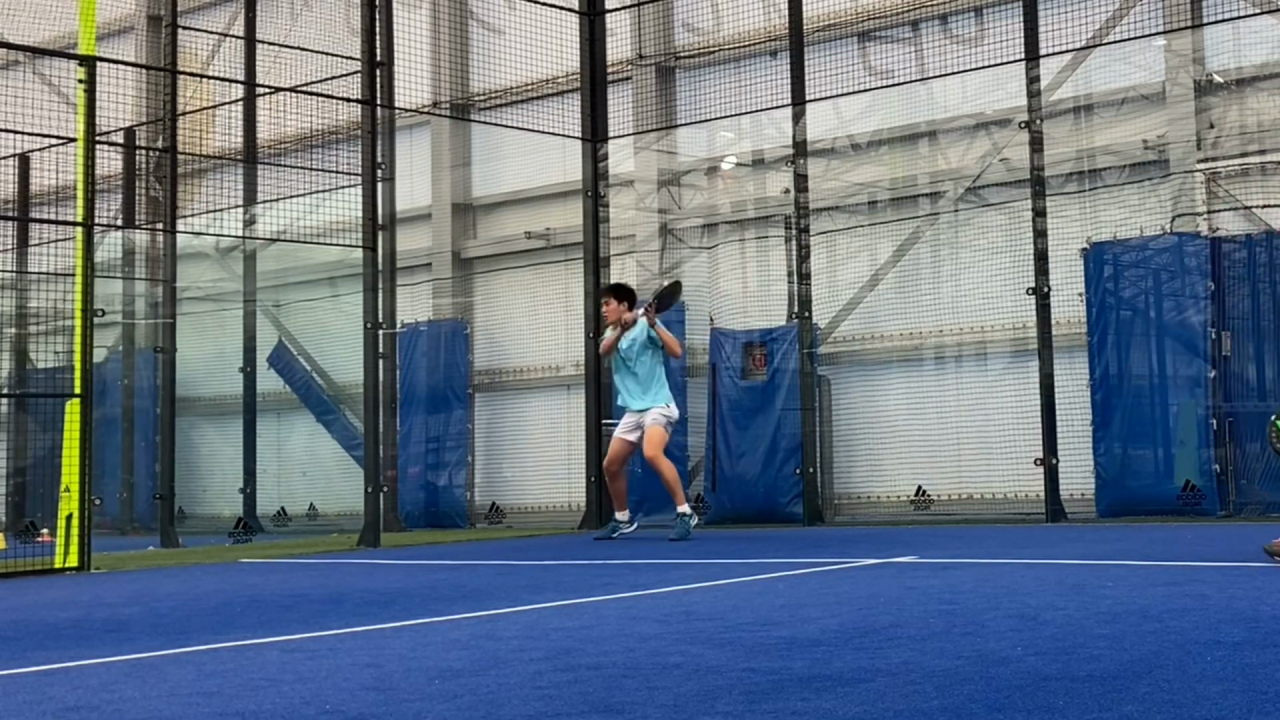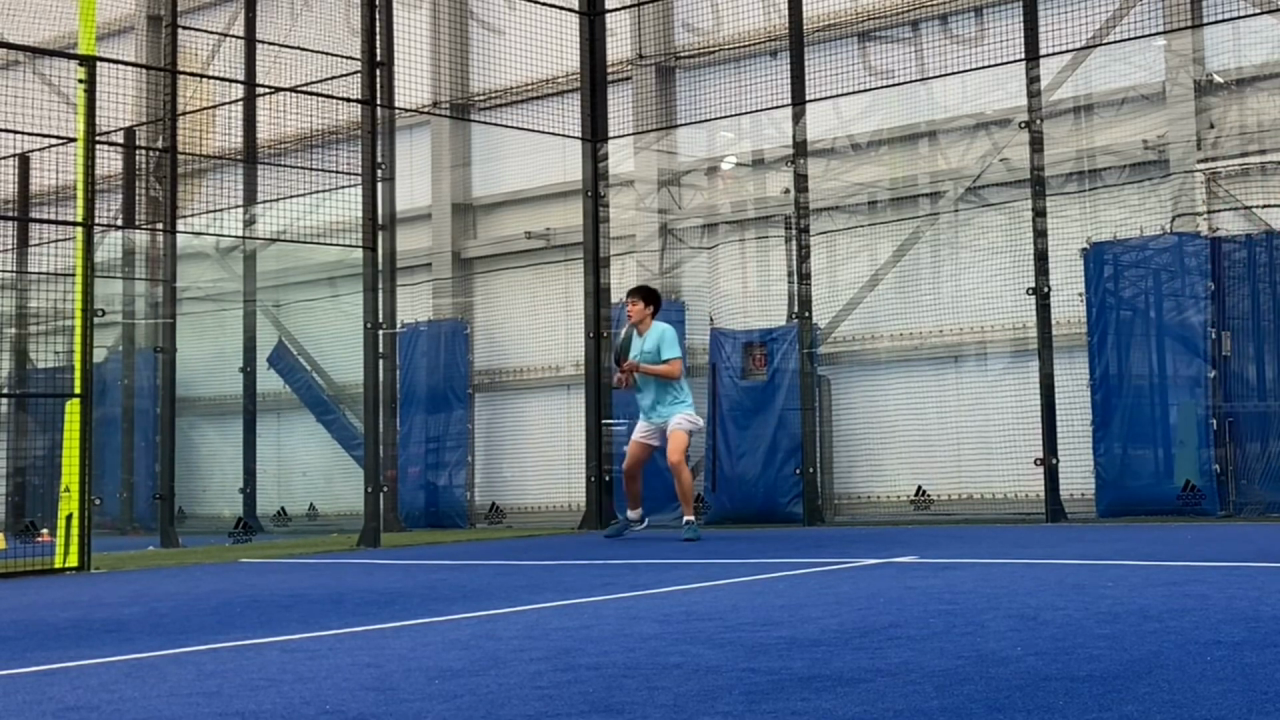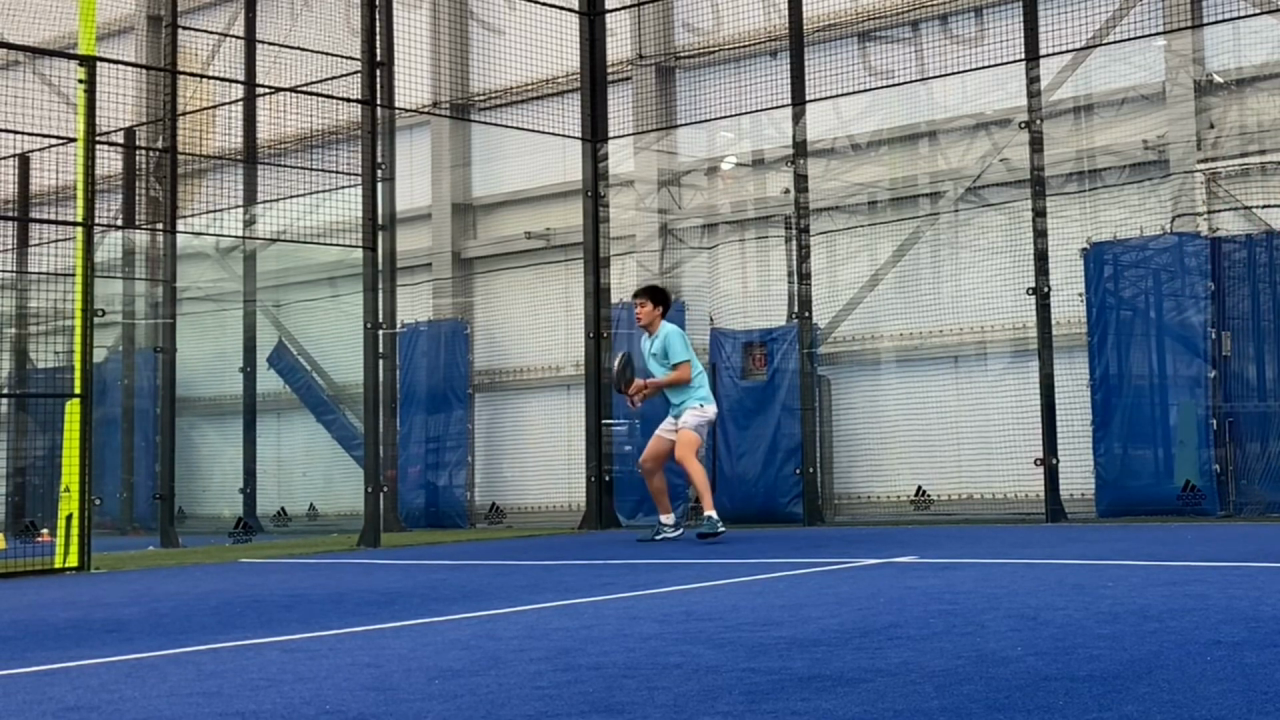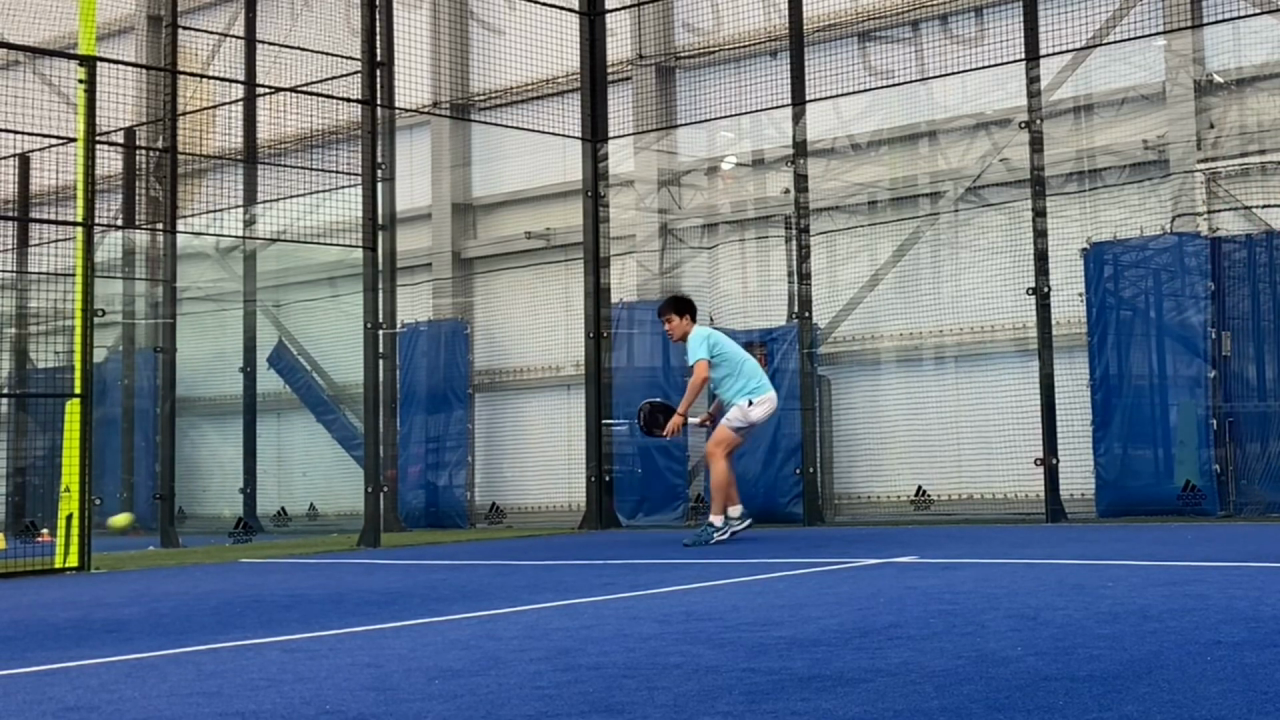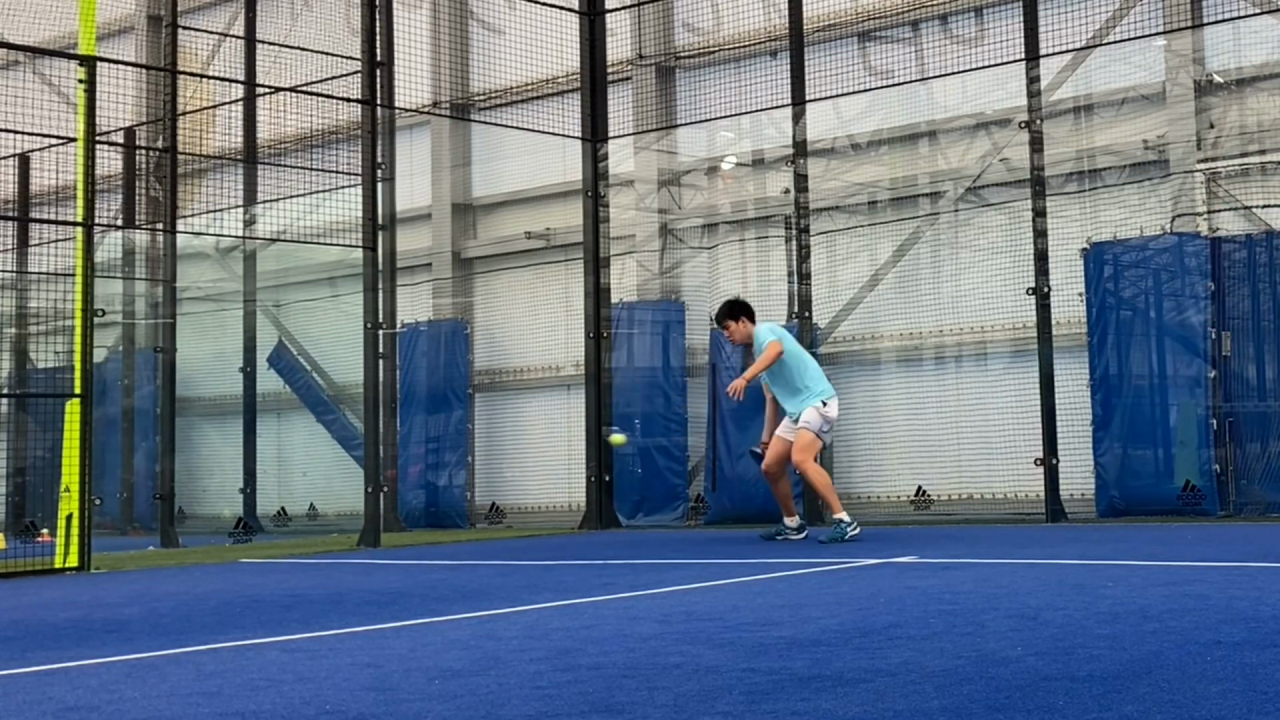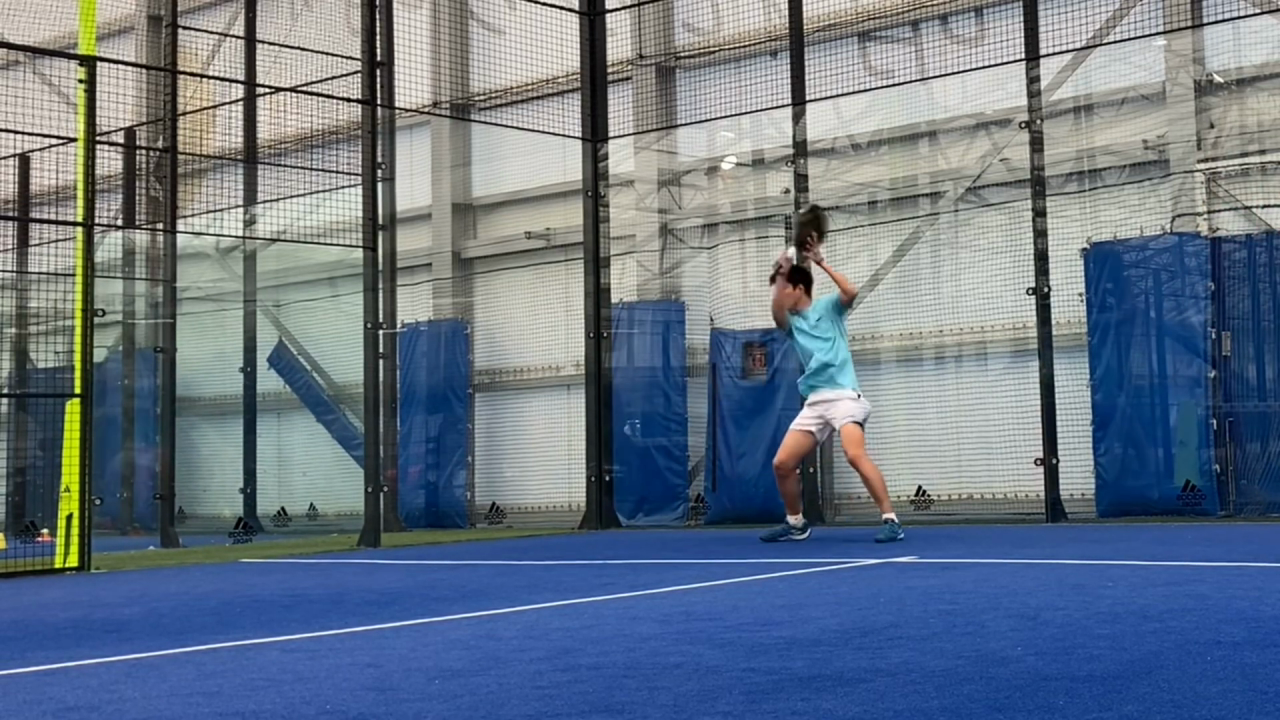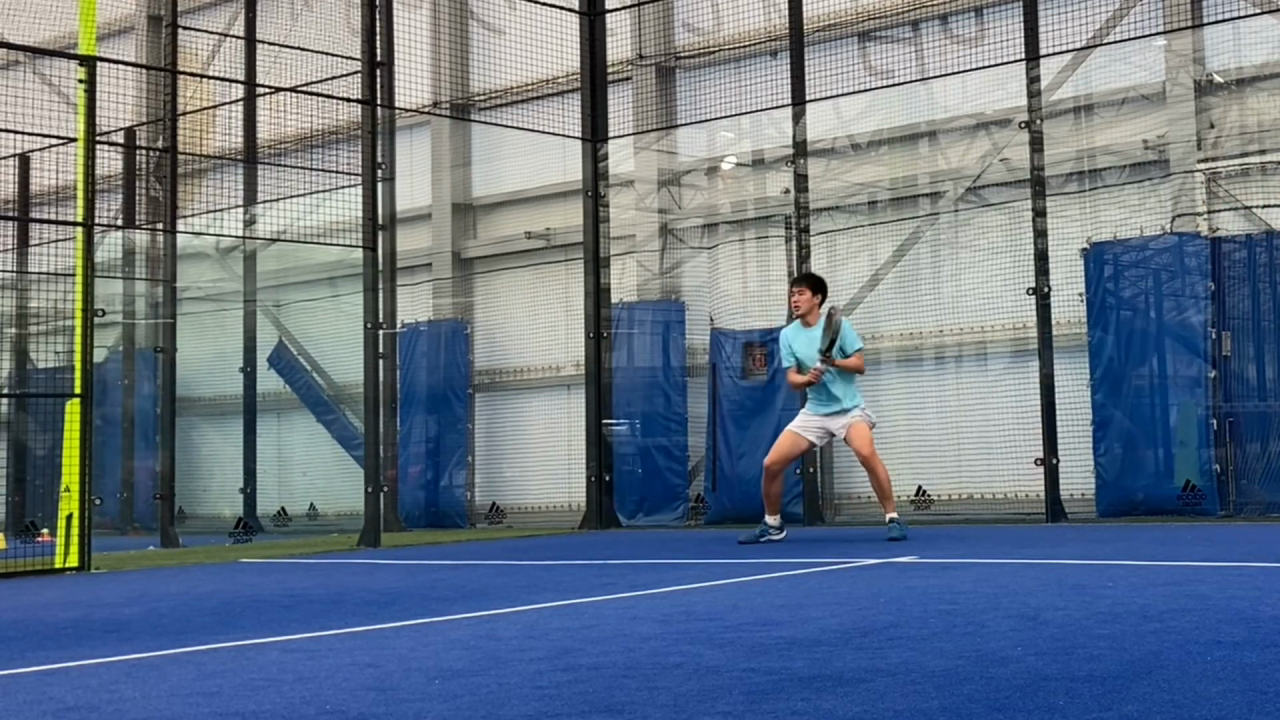
dt=0.3s
person 1, frame 1
left shoulder: (646, 326)
right shoulder: (612, 334)
left elbow: (676, 351)
right elbow: (604, 351)
left wrist: (654, 325)
right wrist: (621, 326)
left hip: (658, 405)
right hip: (633, 411)
left knee: (652, 454)
right knee: (610, 466)
left ankle: (684, 513)
right ankle: (622, 520)
person 1, frame 2
left shoulder: (665, 331)
right shoulder: (630, 339)
left elbow: (675, 371)
right elbow: (632, 379)
left wrist: (639, 367)
right wrist: (623, 378)
left hip: (678, 409)
right hip: (649, 415)
left knee: (675, 459)
right knee: (630, 468)
left ankle: (690, 520)
right ankle: (634, 517)
person 1, frame 3
left shoulder: (670, 333)
right shoulder: (646, 341)
left elbow: (685, 375)
left wrist: (647, 385)
right wrist: (641, 389)
left hip: (699, 405)
right hip: (679, 412)
left knee: (684, 455)
right knee: (648, 463)
left ankle: (712, 519)
right ankle: (668, 523)
person 1, frame 4
left shoulder: (697, 336)
right shoulder: (706, 336)
left elbow: (701, 375)
left wrist: (680, 413)
right wrist: (711, 414)
left hip: (754, 398)
right hip: (751, 398)
left knee: (715, 452)
right knee: (717, 454)
left ankle: (717, 523)
right ankle: (735, 514)
person 1, frame 5
left shoulder: (770, 330)
right shoulder: (758, 351)
left elbow: (776, 350)
right elbow: (772, 397)
left wrist: (744, 378)
right wrist: (767, 436)
left hip: (818, 401)
right hip: (795, 410)
left knee: (802, 459)
right knee: (770, 467)
left ankle: (843, 522)
right ankle: (793, 524)
person 1, frame 6
left shoulder: (828, 307)
right shoulder: (791, 322)
left elbow: (851, 292)
right elbow: (778, 316)
left wrist: (820, 262)
right wrist: (779, 276)
left hip: (844, 396)
right hip: (815, 403)
left knee: (855, 453)
right knee: (781, 464)
left ankle: (890, 519)
right ankle: (795, 524)
person 1, frame 7
left shoulder: (839, 324)
right shoulder: (787, 335)
left elbow: (859, 365)
right elbow: (792, 378)
left wrist: (833, 362)
right wrist: (807, 378)
left hip: (848, 409)
right hip: (815, 412)
left knee: (866, 453)
right knee: (772, 464)
left ankle: (893, 519)
right ankle: (772, 525)
